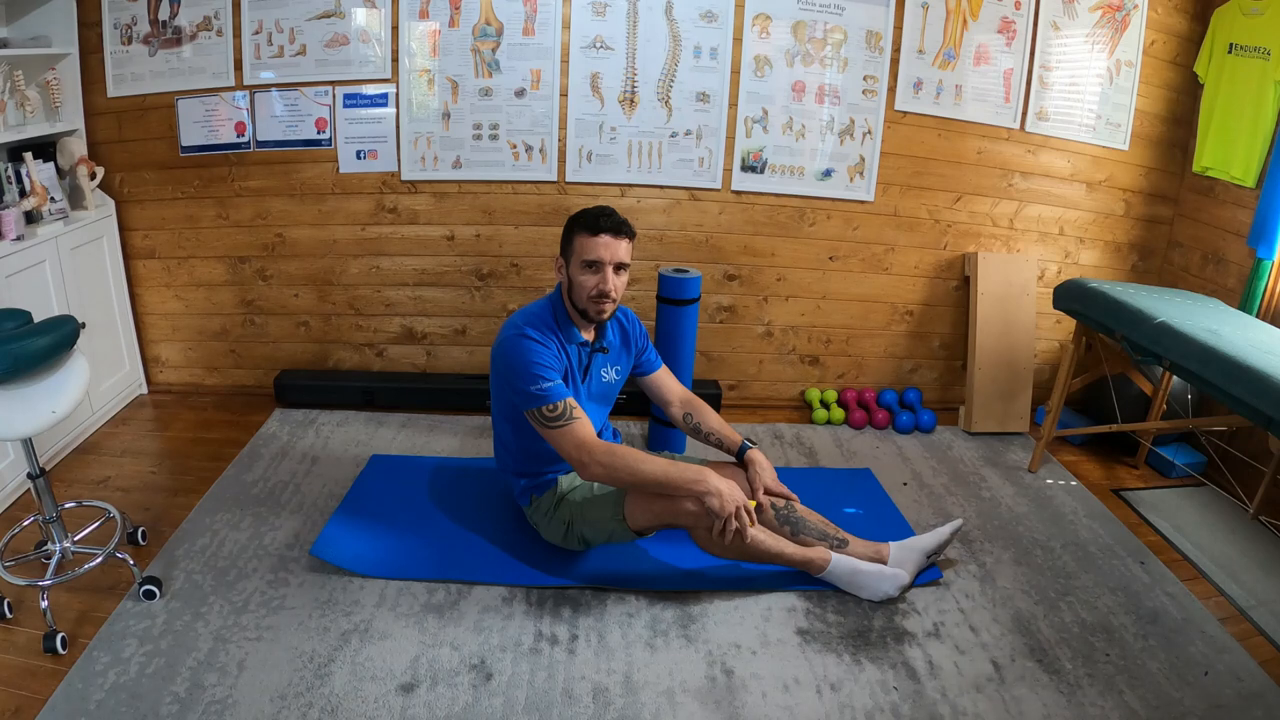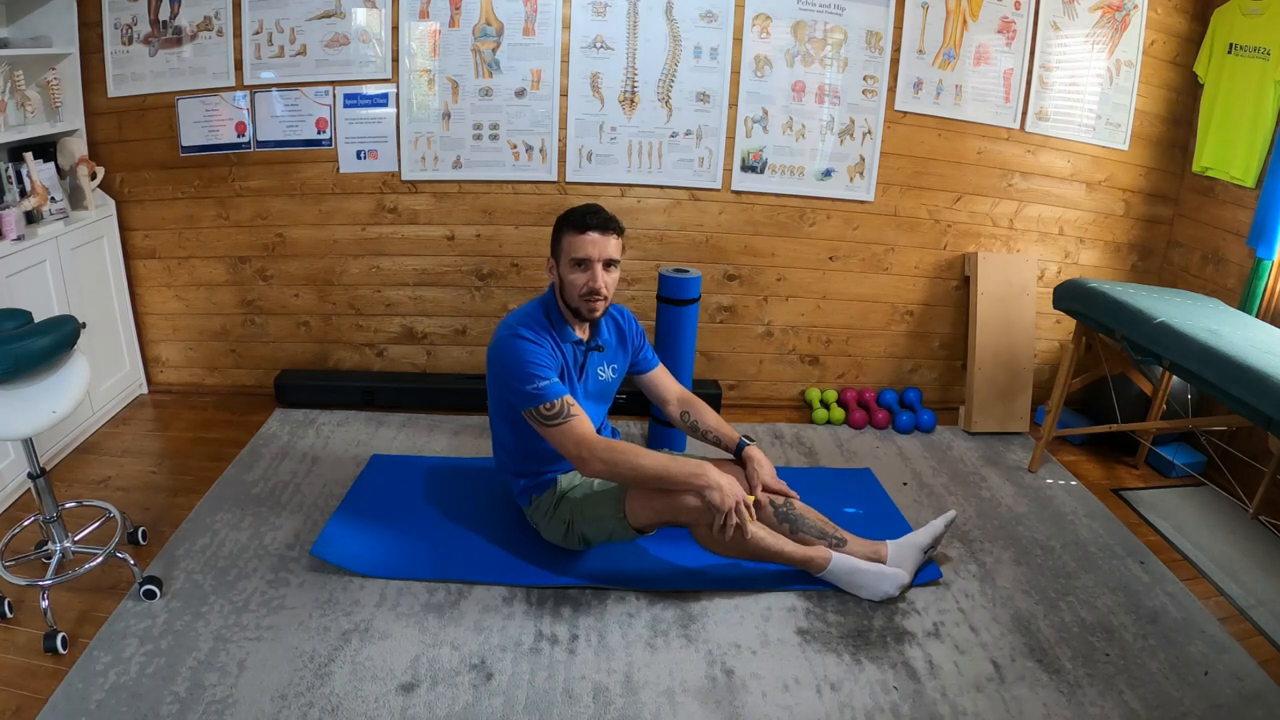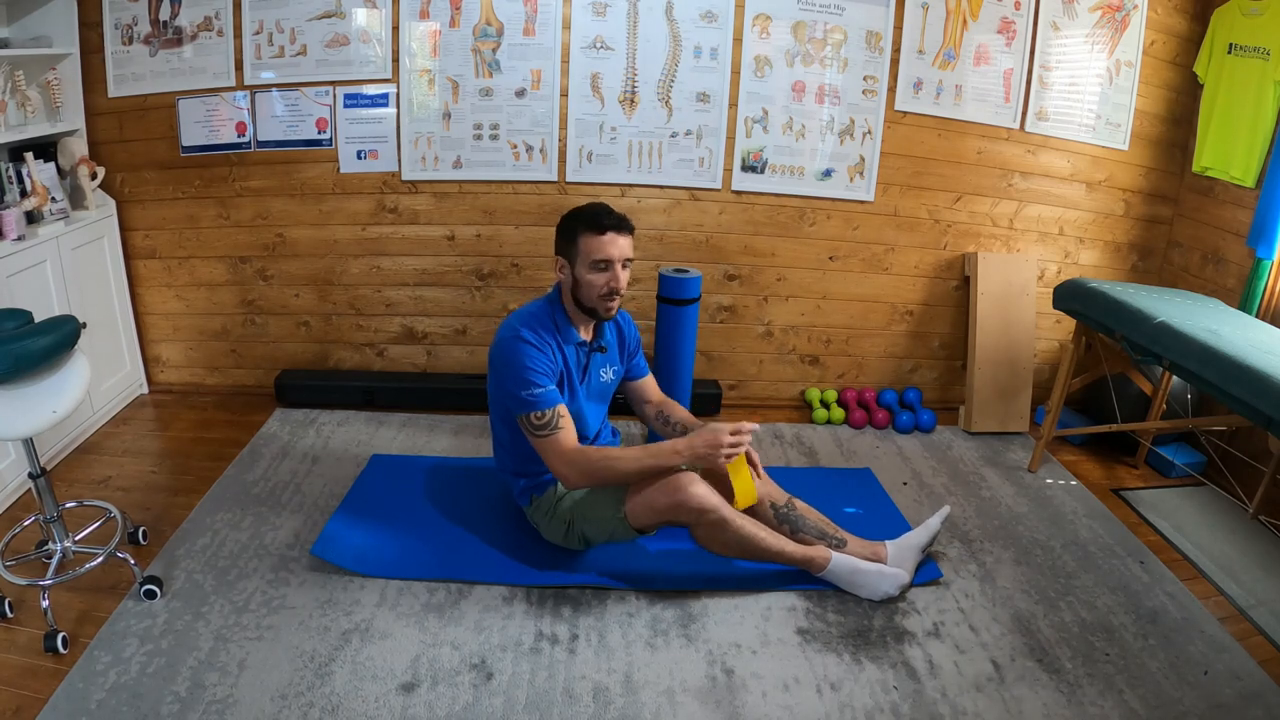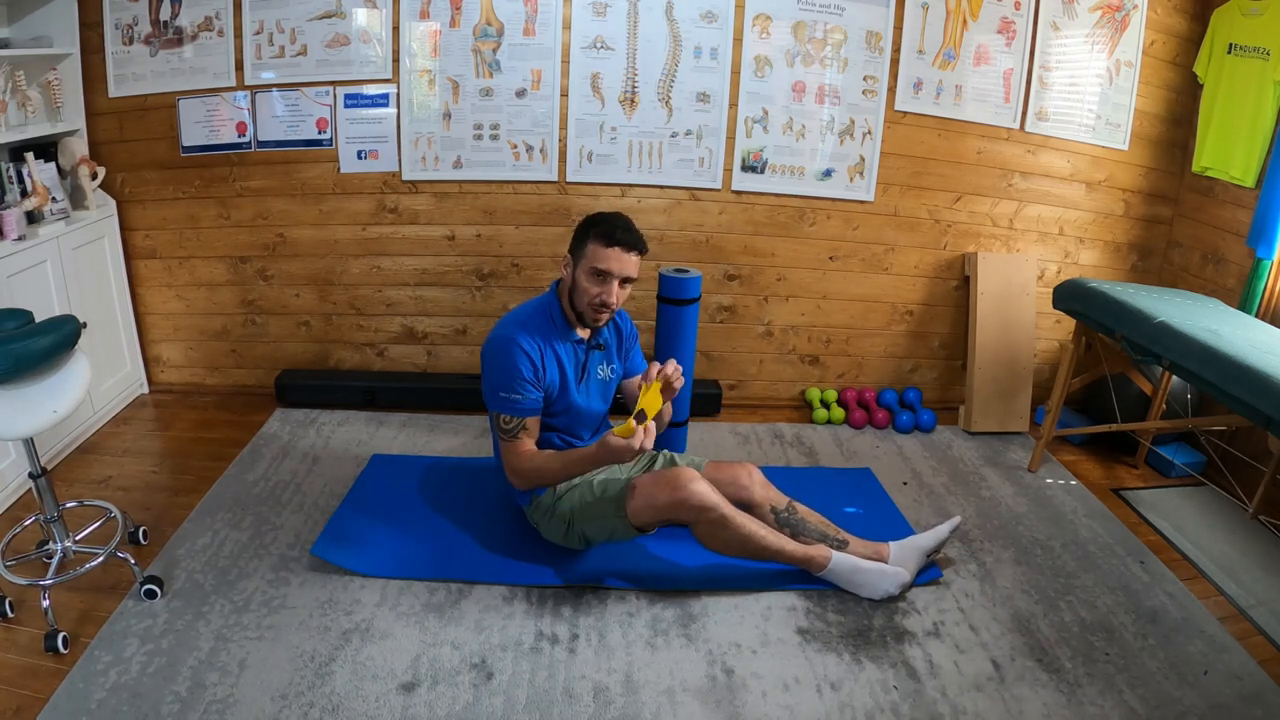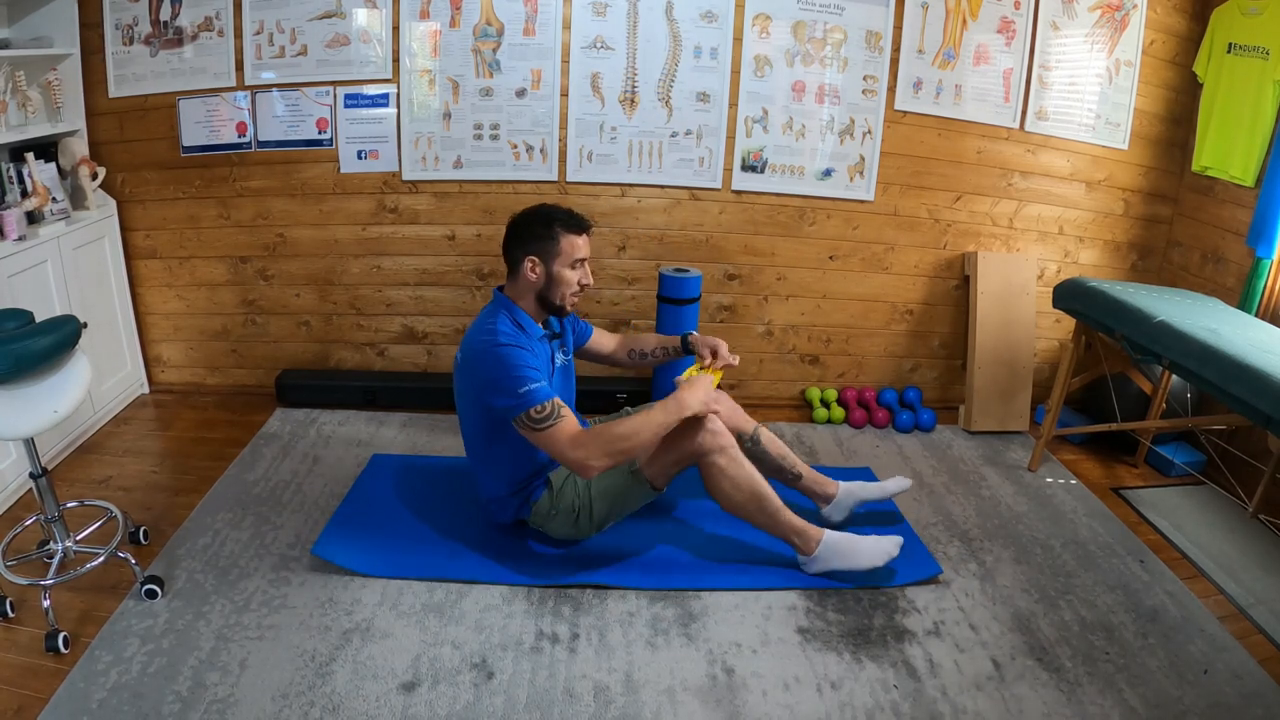
dt=1s
person 1, frame 1
left shoulder: (624, 325)
right shoulder: (528, 342)
left elbow: (679, 401)
right elbow: (589, 457)
left wrist: (747, 452)
right wrist: (703, 481)
left hip: (608, 463)
right hip: (555, 491)
left knee: (744, 485)
right knee: (699, 503)
left ankle: (881, 554)
right ankle: (822, 563)
person 1, frame 2
left shoulder: (619, 323)
right shoulder: (522, 342)
left elbow: (676, 399)
right elbow: (589, 454)
left wrist: (745, 449)
right wrist: (703, 474)
left hip: (606, 464)
right hip: (554, 491)
left knee: (743, 482)
right knee: (693, 497)
left ankle: (879, 553)
right ankle: (823, 562)
person 1, frame 3
left shoulder: (618, 324)
right shoulder: (525, 344)
left elbow: (655, 403)
right elbow: (572, 466)
left wrist: (707, 435)
right wrist: (688, 448)
left hip: (608, 461)
right hip: (555, 494)
right knee: (686, 492)
left ankle: (876, 553)
right ankle: (822, 562)
person 1, frame 4
left shoulder: (616, 324)
right shoulder: (517, 343)
right elbow: (519, 470)
left wrist: (662, 390)
right wrist: (601, 454)
left hip: (608, 459)
right hip: (556, 492)
left knee: (744, 480)
right knee: (687, 489)
left ankle: (879, 554)
right ankle: (824, 563)
person 1, frame 5
left shoulder: (545, 314)
right shoulder: (503, 348)
left elbow: (620, 346)
right elbow: (584, 454)
left wrist: (689, 344)
right wrist: (679, 405)
left hip: (563, 458)
right hip: (545, 498)
left knee: (712, 407)
right knee: (703, 429)
left ankle: (830, 493)
right ankle: (811, 543)
